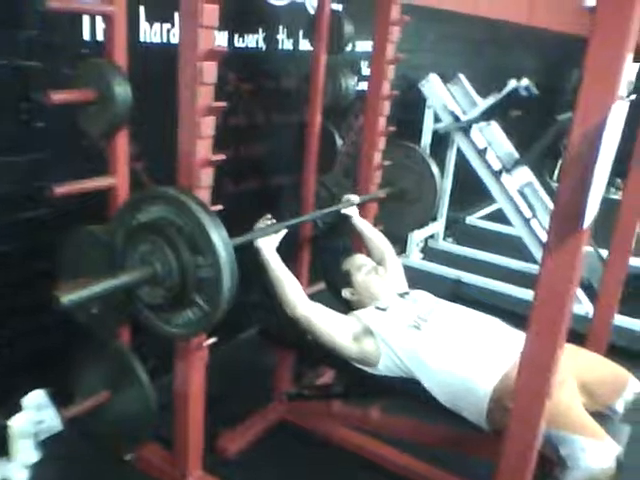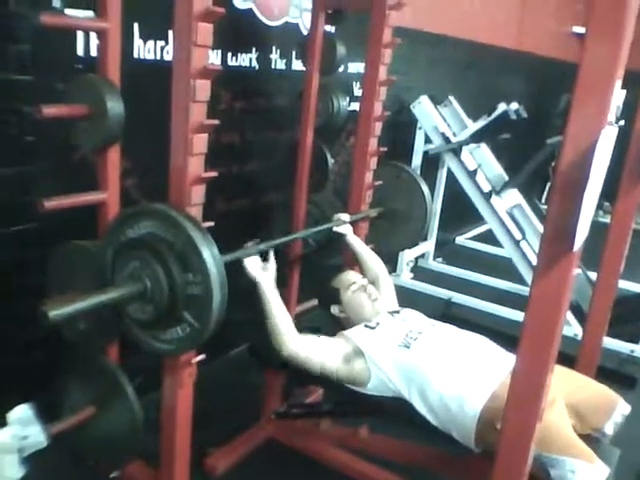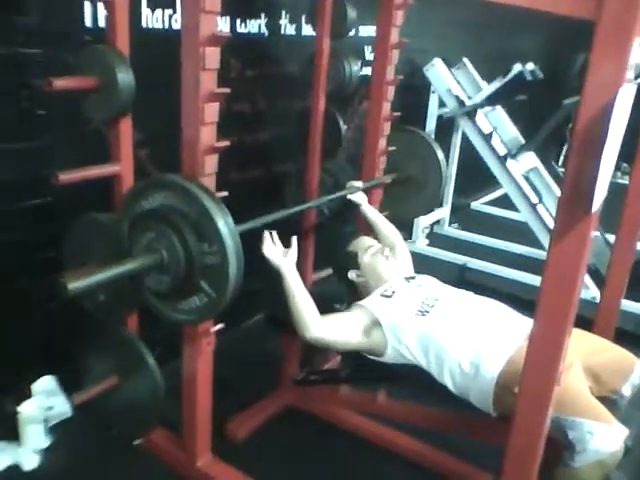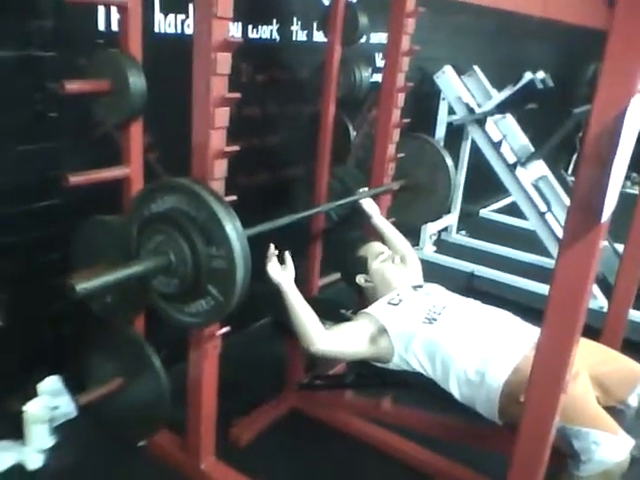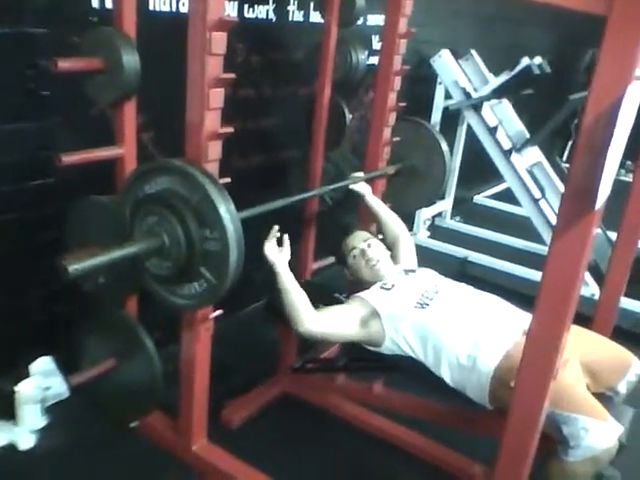
dt=1s
person 1, frame 1
left shoulder: (401, 295)
right shoulder: (361, 330)
left elbow: (388, 254)
right elbow: (300, 309)
left wrist: (356, 219)
right wrist: (267, 252)
left hip: (527, 349)
right hip: (501, 383)
person 1, frame 2
left shoulder: (391, 314)
right shoulder: (350, 349)
left elbow: (381, 275)
right elbow: (289, 346)
left wrist: (351, 238)
right wrist: (265, 281)
left hip: (515, 369)
right hip: (491, 403)
left knee: (619, 417)
person 1, frame 3
left shoulder: (408, 281)
right shoulder: (370, 317)
left elbow: (397, 243)
right elbow: (314, 330)
left wrist: (365, 207)
right wrist: (287, 269)
left hip: (533, 334)
right hip: (506, 367)
right knee: (602, 444)
person 1, frame 4
left shoulder: (416, 288)
right shoulder: (375, 325)
left elbow: (408, 253)
right elbow: (319, 342)
left wrist: (375, 216)
right wrist: (286, 284)
left hip: (538, 342)
right hip: (511, 375)
person 1, frame 5
left shoulder: (407, 272)
right shoulder: (366, 309)
left elbow: (401, 234)
right elbow: (308, 323)
left wrist: (369, 197)
right wrist: (280, 266)
left hip: (529, 327)
right hip: (501, 361)
right knee: (596, 441)
